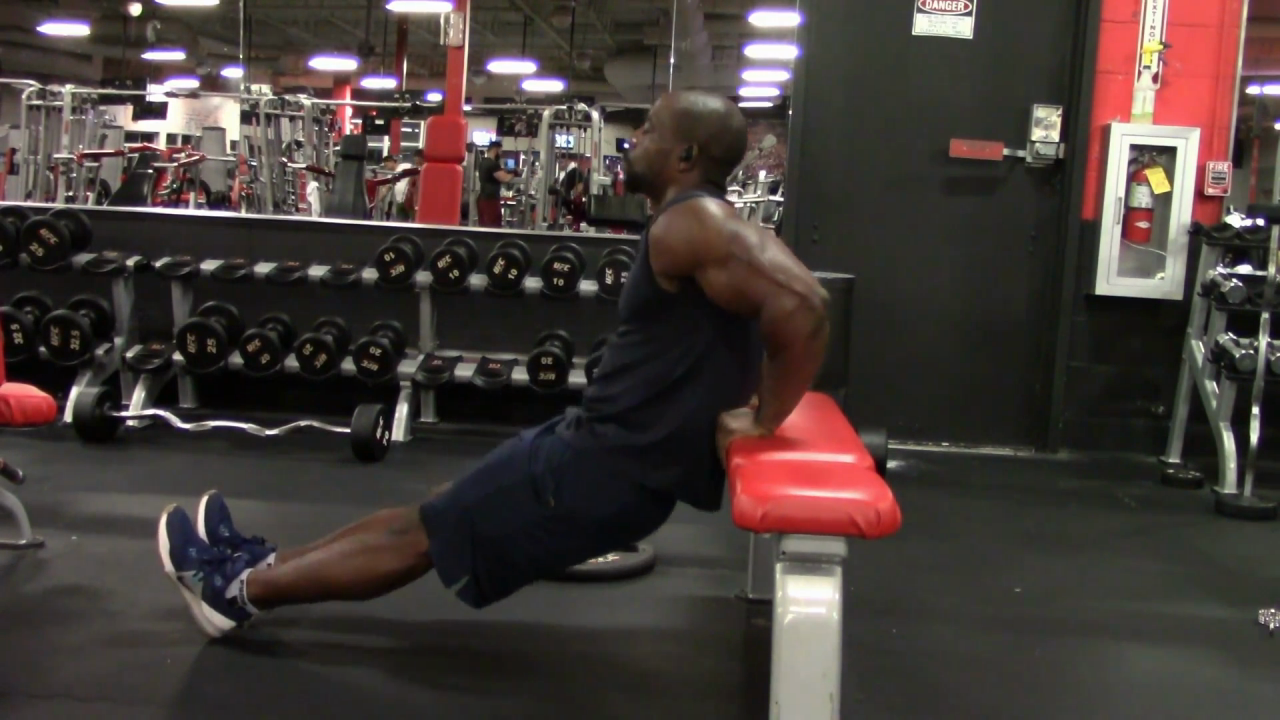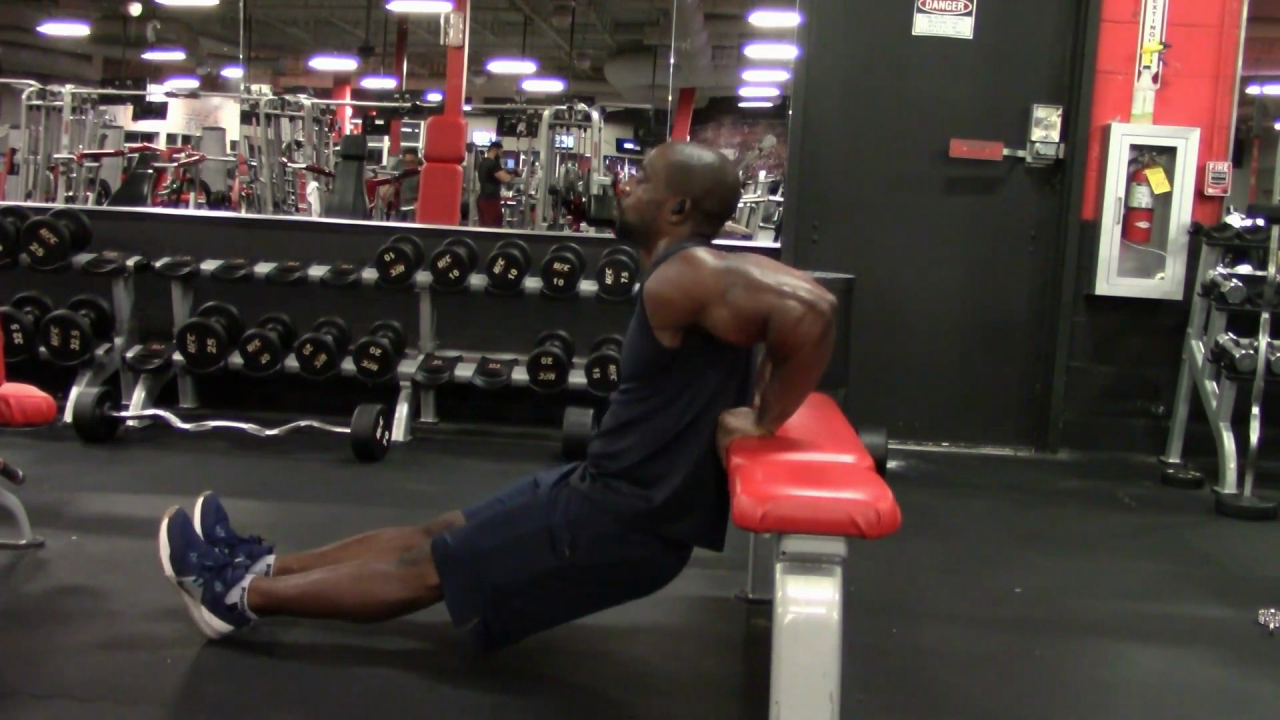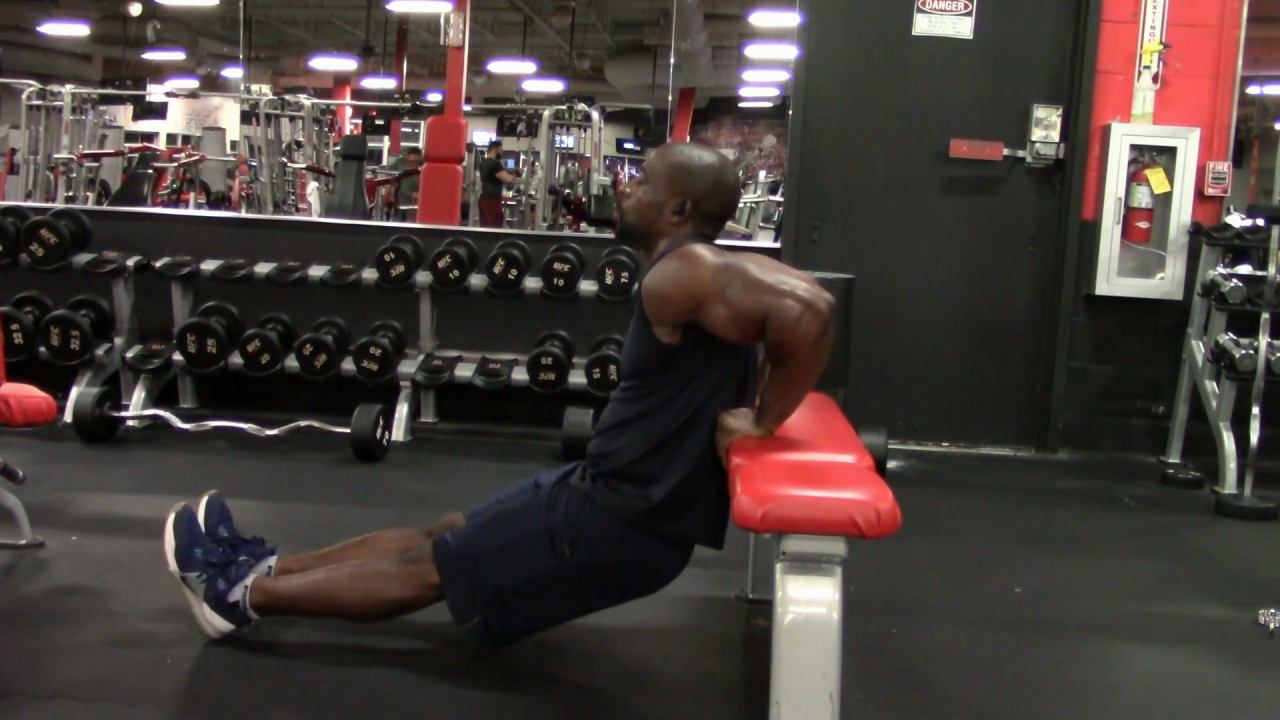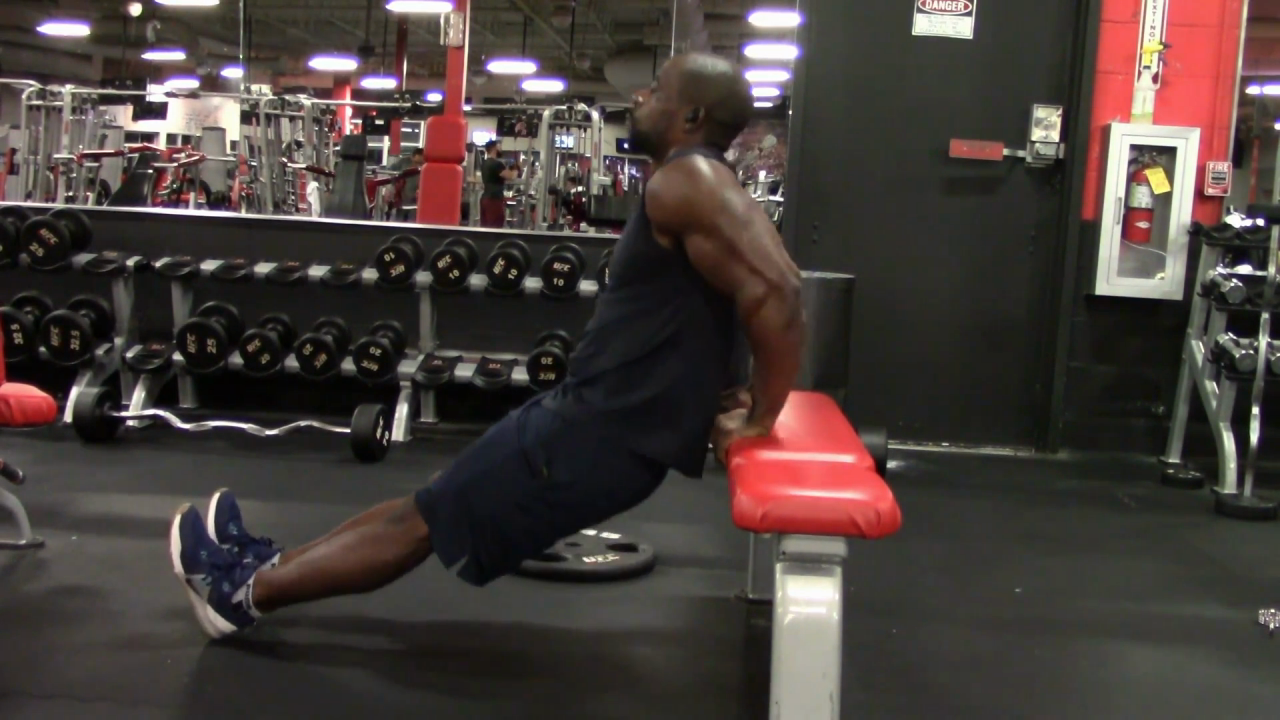
dt=0.5s
person 1, frame 1
left shoulder: (690, 225)
right shoulder: (703, 225)
left elbow: (802, 305)
right elbow: (781, 305)
left wrist: (764, 421)
right wrist: (750, 398)
left hip: (616, 467)
right hip: (609, 443)
left knee: (425, 536)
right knee: (437, 511)
left ankle: (238, 589)
right ankle: (265, 562)
person 1, frame 2
left shoulder: (681, 277)
right shoulder: (700, 272)
left elbow: (810, 311)
right elbow: (788, 298)
left wrist: (764, 422)
right wrist: (758, 405)
left hip: (627, 519)
right hip: (616, 488)
left knee: (434, 567)
right knee: (444, 533)
left ankle: (240, 595)
right ankle: (265, 567)
person 1, frame 3
left shoulder: (681, 274)
right shoulder: (702, 270)
left elbow: (809, 312)
right elbow: (793, 302)
left wrist: (763, 423)
right wrist: (755, 402)
left hip: (627, 519)
right hip: (616, 488)
left knee: (433, 568)
right knee: (442, 535)
left ankle: (241, 594)
right ankle: (267, 568)
person 1, frame 4
left shoulder: (687, 182)
right shoulder: (703, 188)
left elbow: (776, 295)
right elbow: (764, 293)
left wrist: (761, 419)
right wrist: (749, 394)
left hip: (605, 435)
right hip: (598, 415)
left knee: (424, 522)
right knee: (435, 499)
left ankle: (244, 593)
right ankle: (269, 565)
